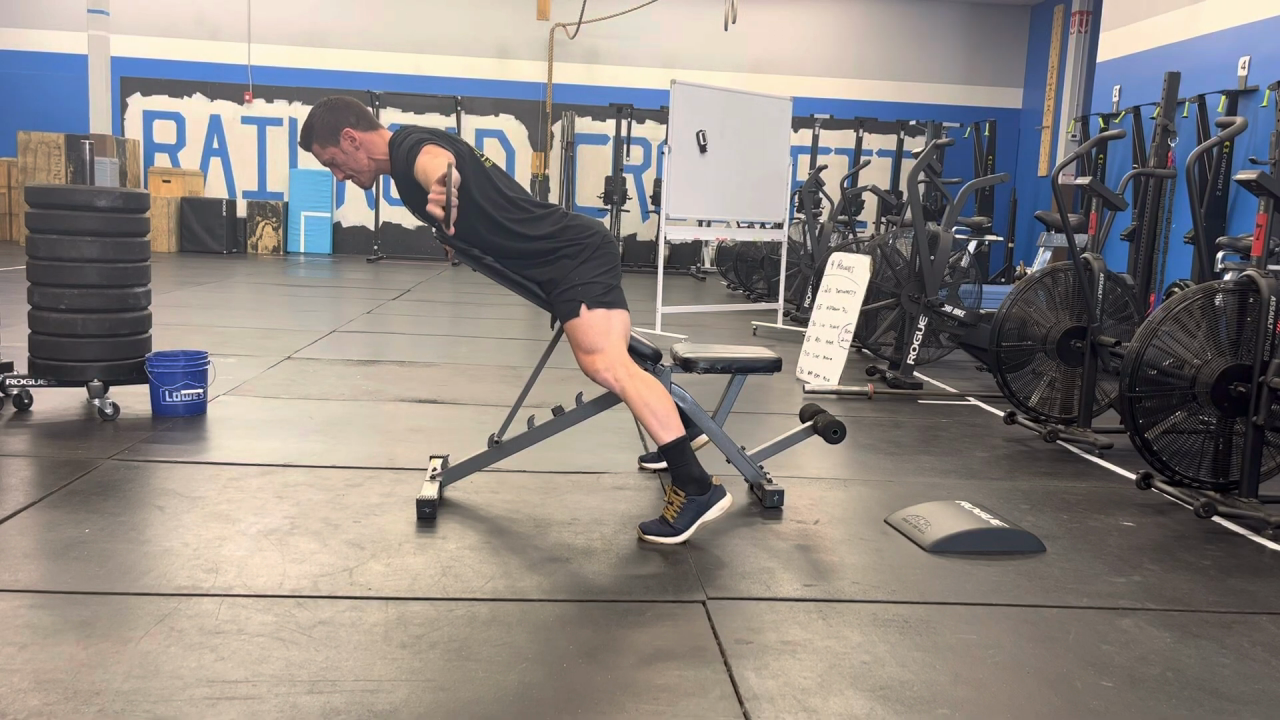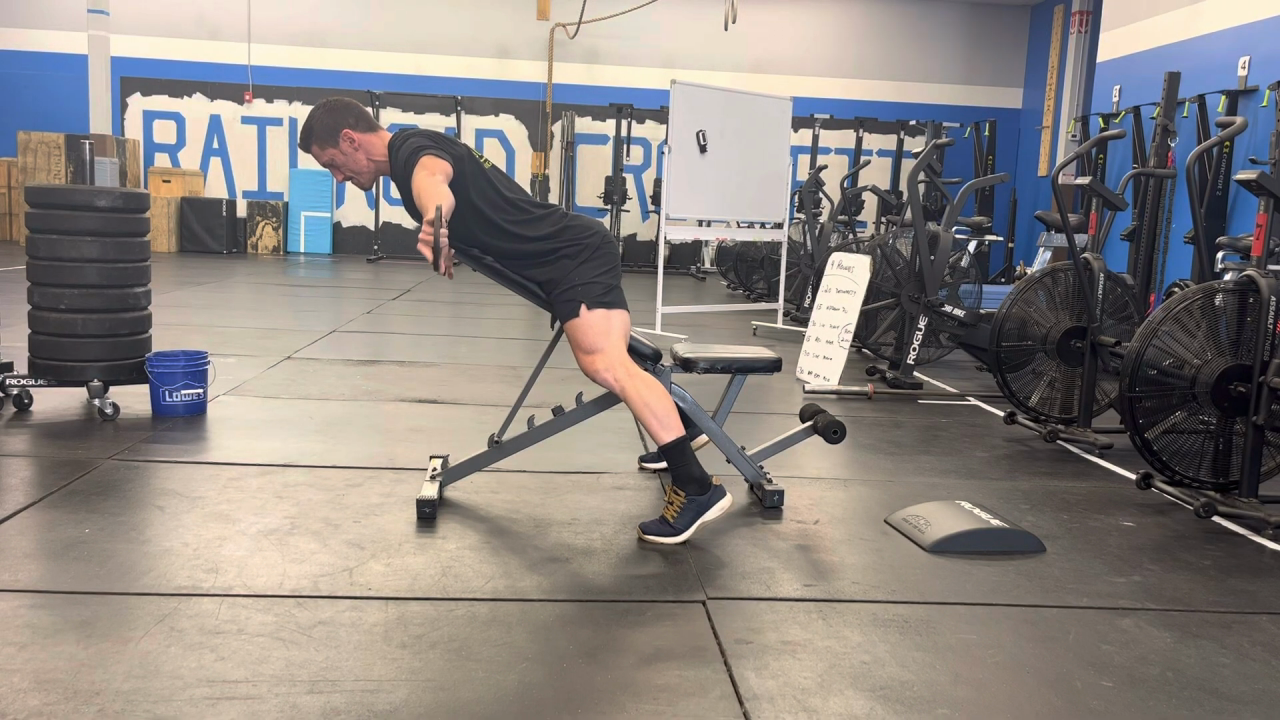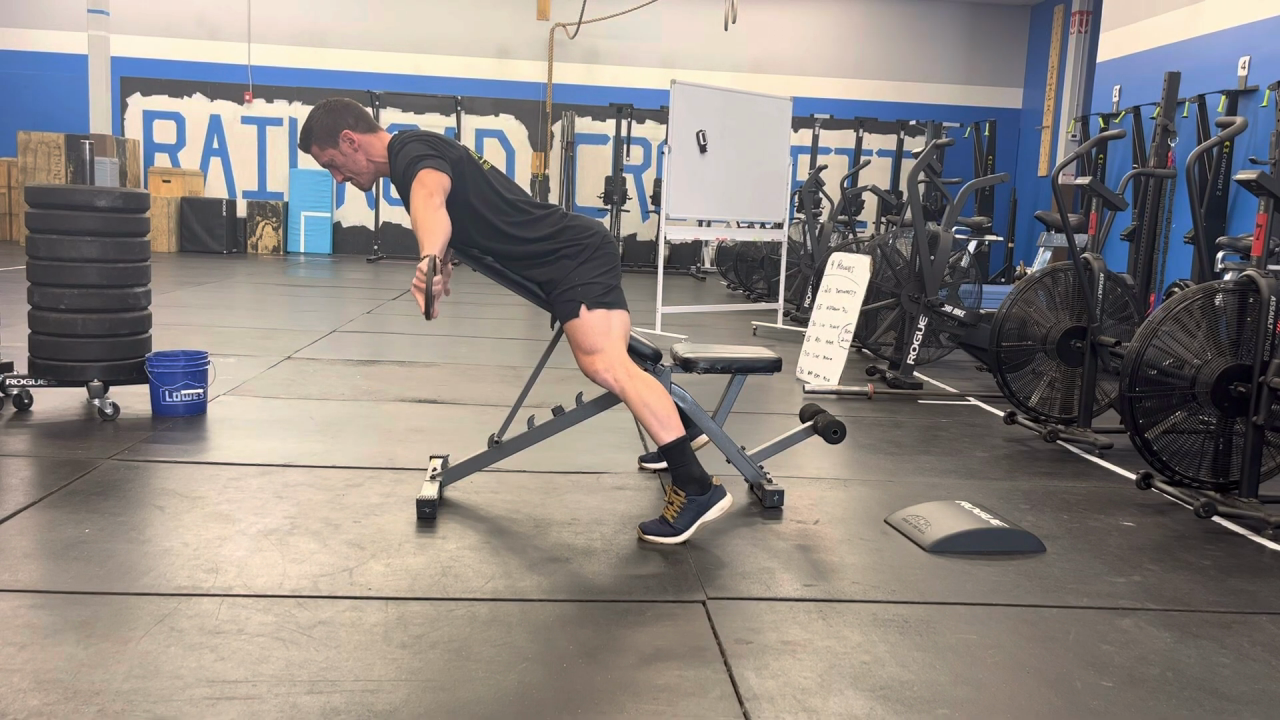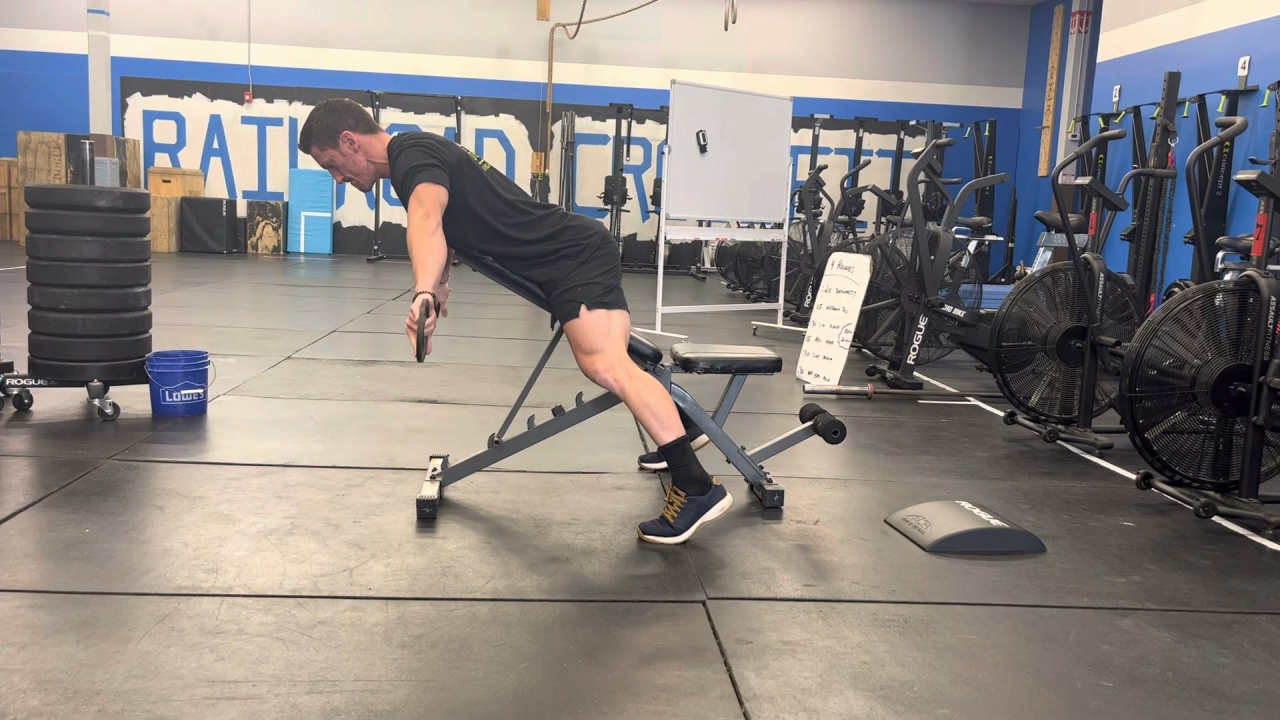
dt=0.5s
person 1, frame 1
left shoulder: (409, 147)
right shoulder: (412, 149)
left elbow: (435, 161)
left wrist: (442, 183)
right wrist: (451, 232)
left hip: (574, 253)
right hip: (571, 251)
left knee: (604, 362)
right knee: (610, 355)
left ankle: (697, 487)
right ankle: (681, 426)
person 1, frame 2
left shoulder: (410, 148)
right shoulder: (413, 149)
left elbow: (432, 178)
left wrist: (433, 221)
right wrist: (448, 241)
left hip: (575, 253)
right hip: (570, 251)
left knee: (604, 363)
right knee: (608, 355)
left ankle: (696, 487)
right ankle: (681, 426)
person 1, frame 3
left shoulder: (411, 152)
right shoulder: (415, 150)
left elbow: (429, 199)
left wrist: (428, 260)
right wrist: (441, 262)
left hip: (574, 254)
right hip: (571, 252)
left knee: (604, 363)
right knee: (610, 356)
left ankle: (696, 487)
right ankle: (681, 428)
person 1, frame 4
left shoulder: (411, 155)
right shoulder: (417, 152)
left elbow: (425, 220)
right elbow: (447, 221)
left wrist: (422, 294)
right wrist: (439, 281)
left hip: (575, 255)
right hip: (571, 252)
left knee: (604, 364)
right knee: (608, 355)
left ankle: (697, 487)
right ankle: (680, 427)
